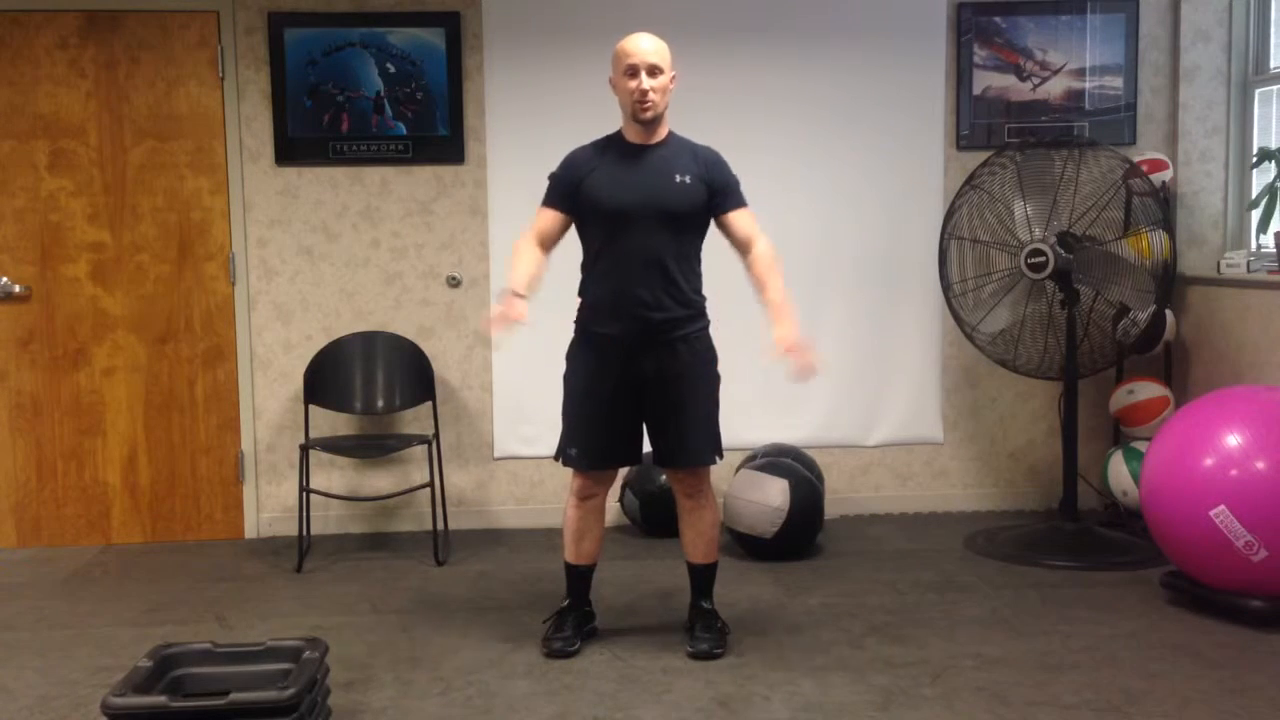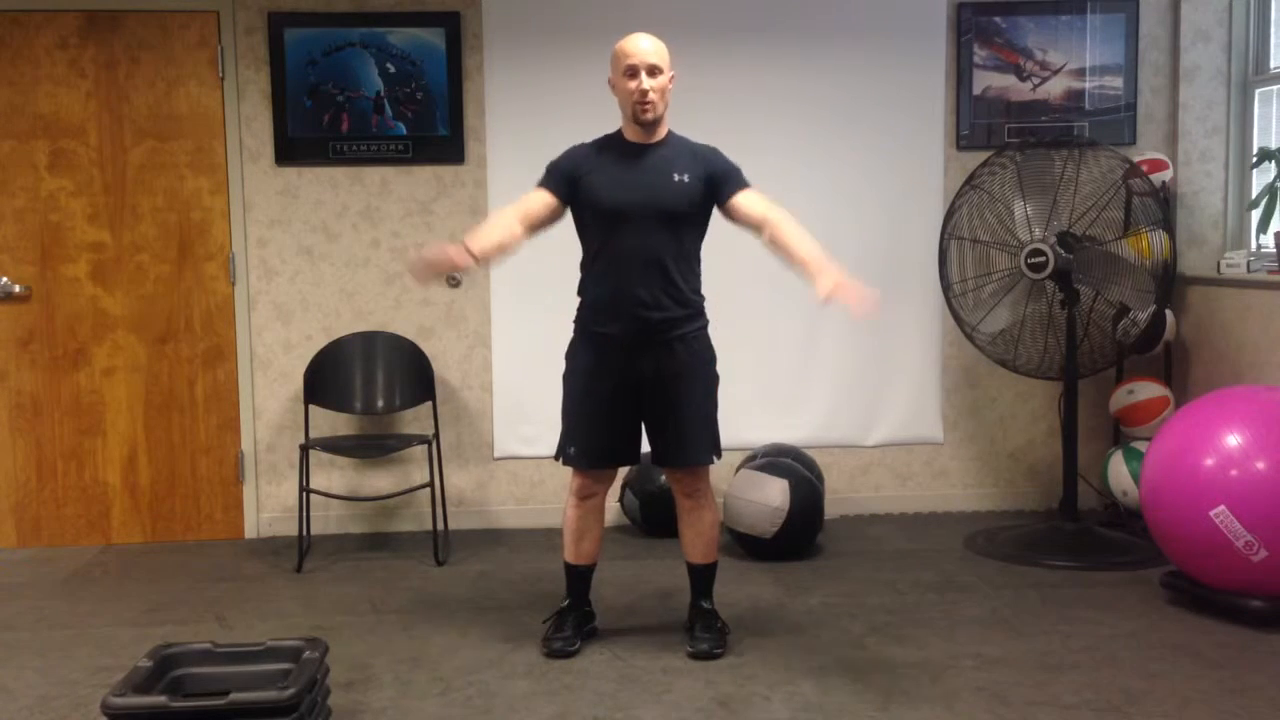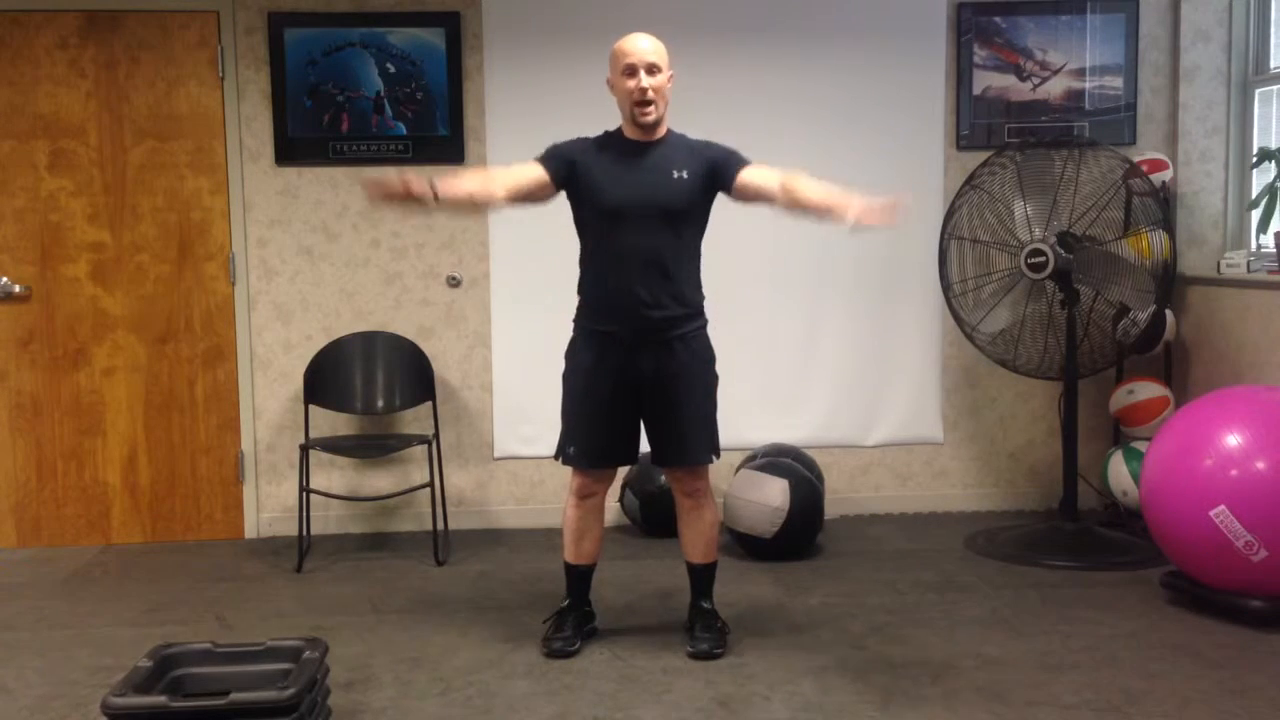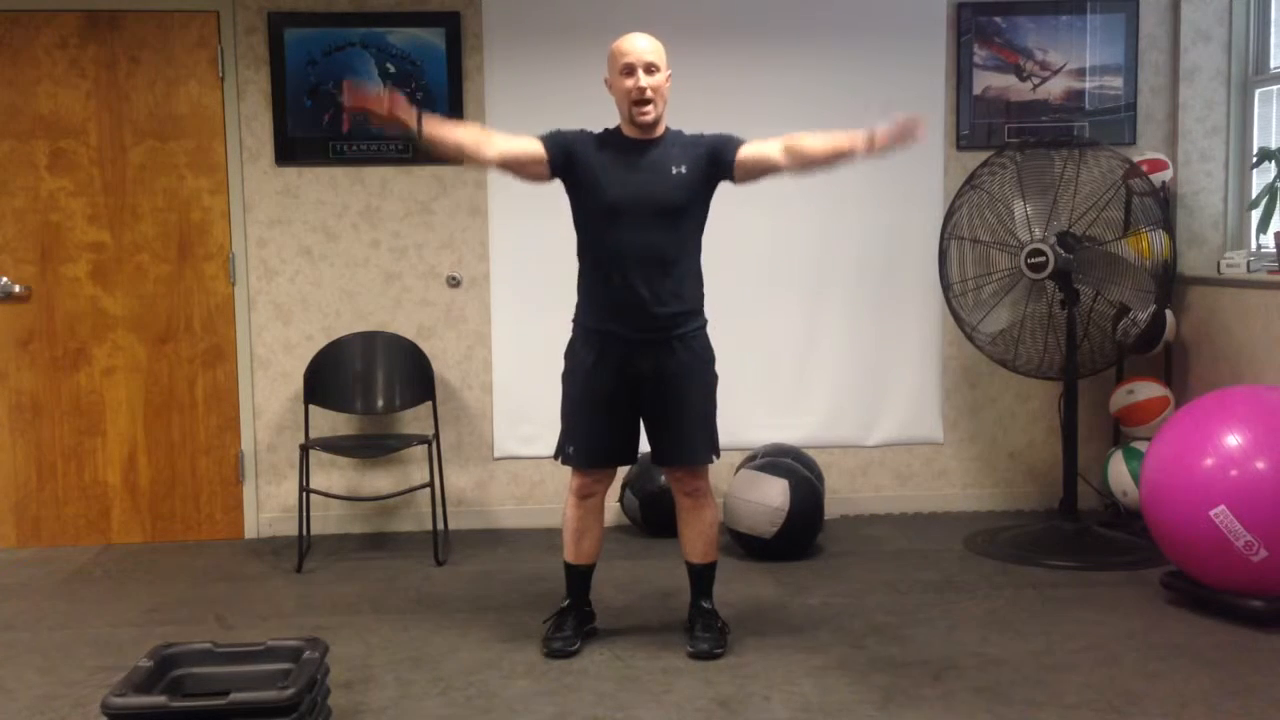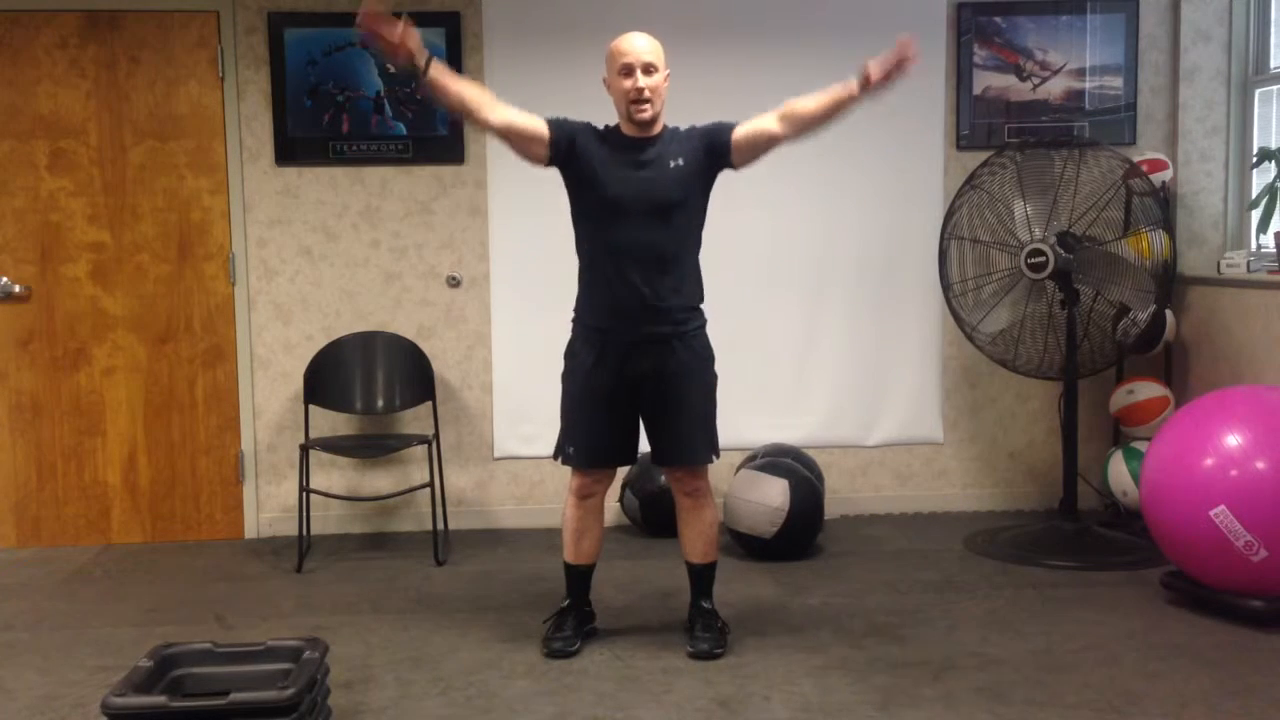
dt=0.1s
person 1, frame 1
left shoulder: (703, 164)
right shoulder: (583, 165)
left elbow: (752, 244)
right elbow: (537, 239)
left wrist: (781, 316)
right wrist: (516, 292)
left hip: (682, 348)
right hip: (601, 348)
left knee: (693, 480)
right knee: (588, 481)
left ankle: (703, 609)
right ankle: (576, 608)
person 1, frame 2
left shoulder: (702, 162)
right shoulder: (581, 164)
left elbow: (766, 219)
right elbow: (520, 217)
left wrist: (820, 268)
right wrist: (467, 250)
left hip: (682, 347)
right hip: (599, 348)
left knee: (692, 480)
right knee: (587, 481)
left ankle: (702, 607)
right ankle: (575, 607)
person 1, frame 3
left shoulder: (703, 158)
right shoulder: (580, 158)
left elbow: (779, 184)
right elbow: (501, 183)
left wrist: (846, 204)
right wrist: (430, 189)
left hip: (680, 347)
right hip: (600, 347)
left knee: (691, 480)
right knee: (588, 481)
left ankle: (702, 608)
right ankle: (576, 607)
person 1, frame 4
left shoulder: (702, 152)
right shoulder: (579, 152)
left elbow: (784, 153)
right elbow: (494, 147)
left wrist: (860, 143)
right wrist: (415, 122)
left hip: (680, 346)
right hip: (599, 346)
left knee: (691, 480)
right knee: (587, 481)
left ankle: (703, 608)
right ankle: (576, 607)
person 1, frame 5
left shoulder: (700, 147)
right shoulder: (579, 147)
left elbow: (782, 122)
right elbow: (492, 113)
left wrist: (858, 87)
right wrist: (420, 64)
left hip: (679, 345)
right hip: (599, 346)
left knee: (691, 480)
right knee: (586, 482)
left ankle: (703, 609)
right ankle: (575, 608)
